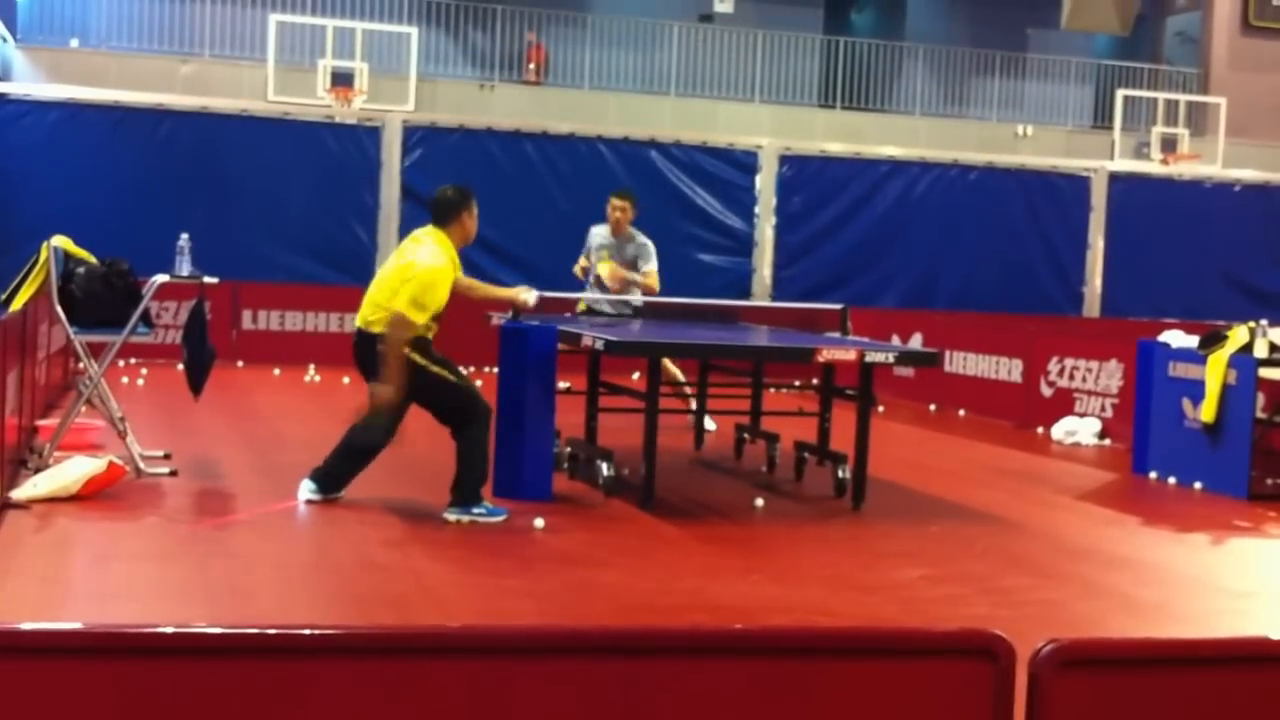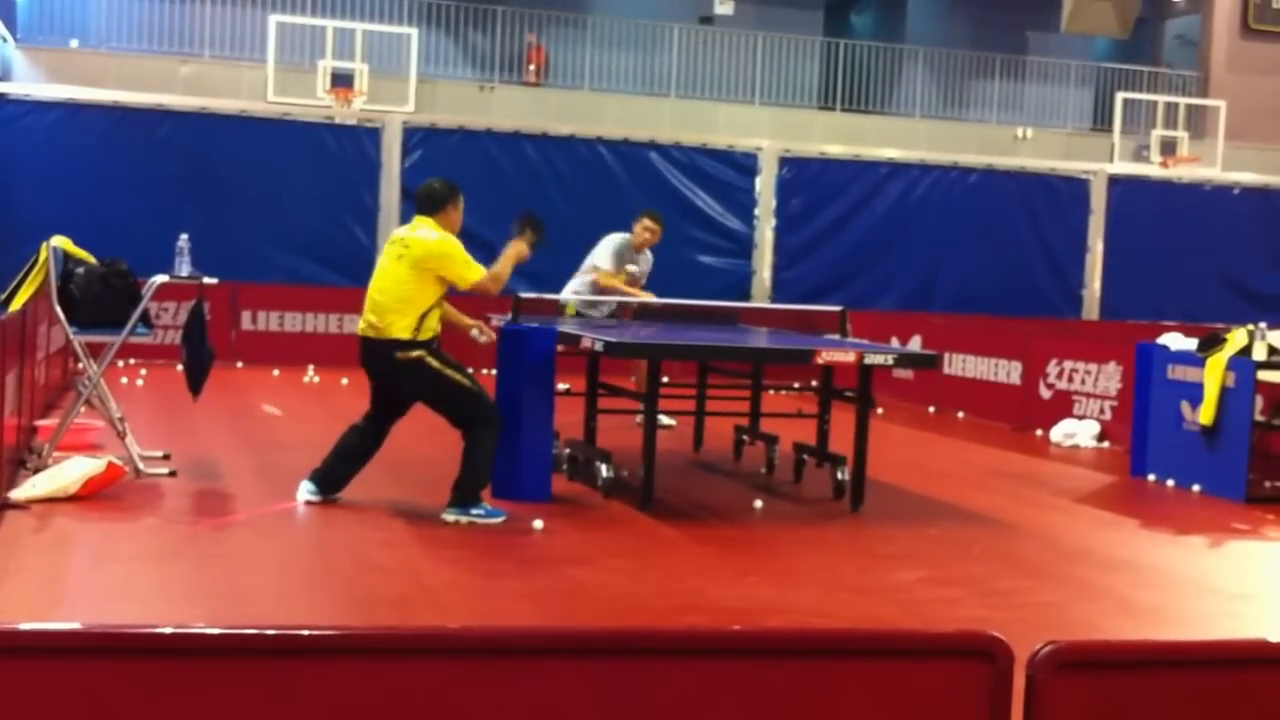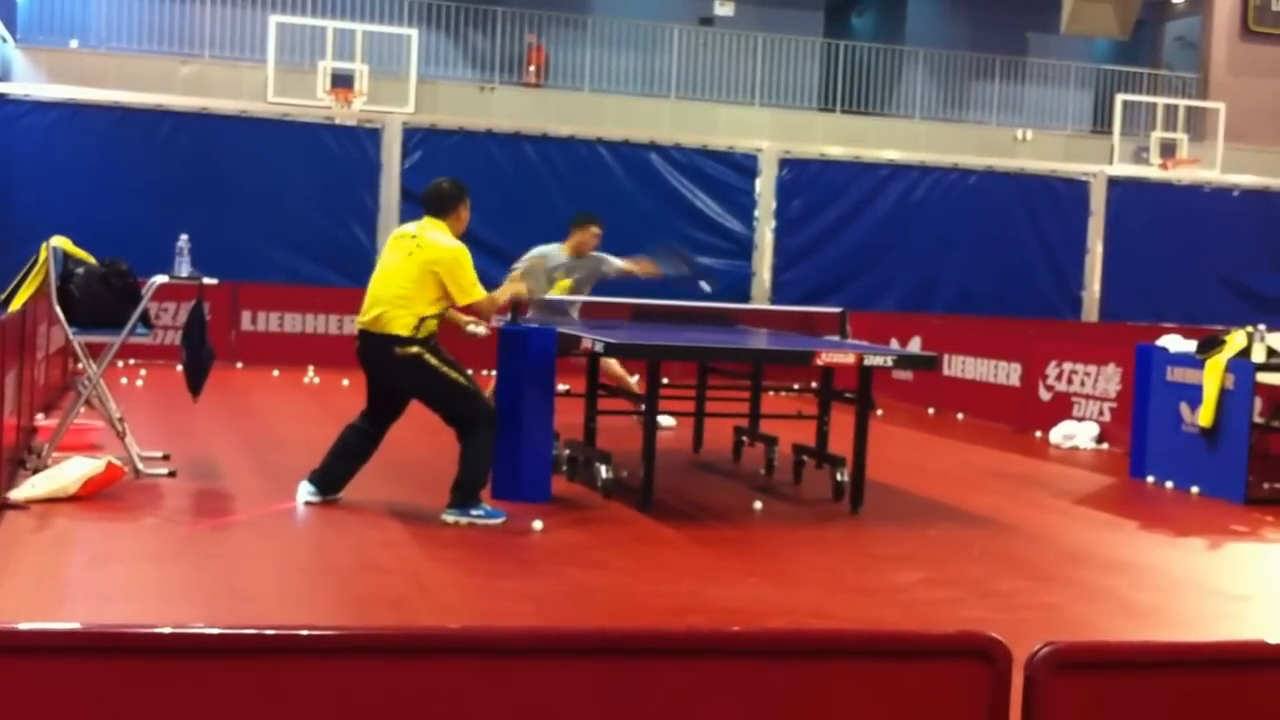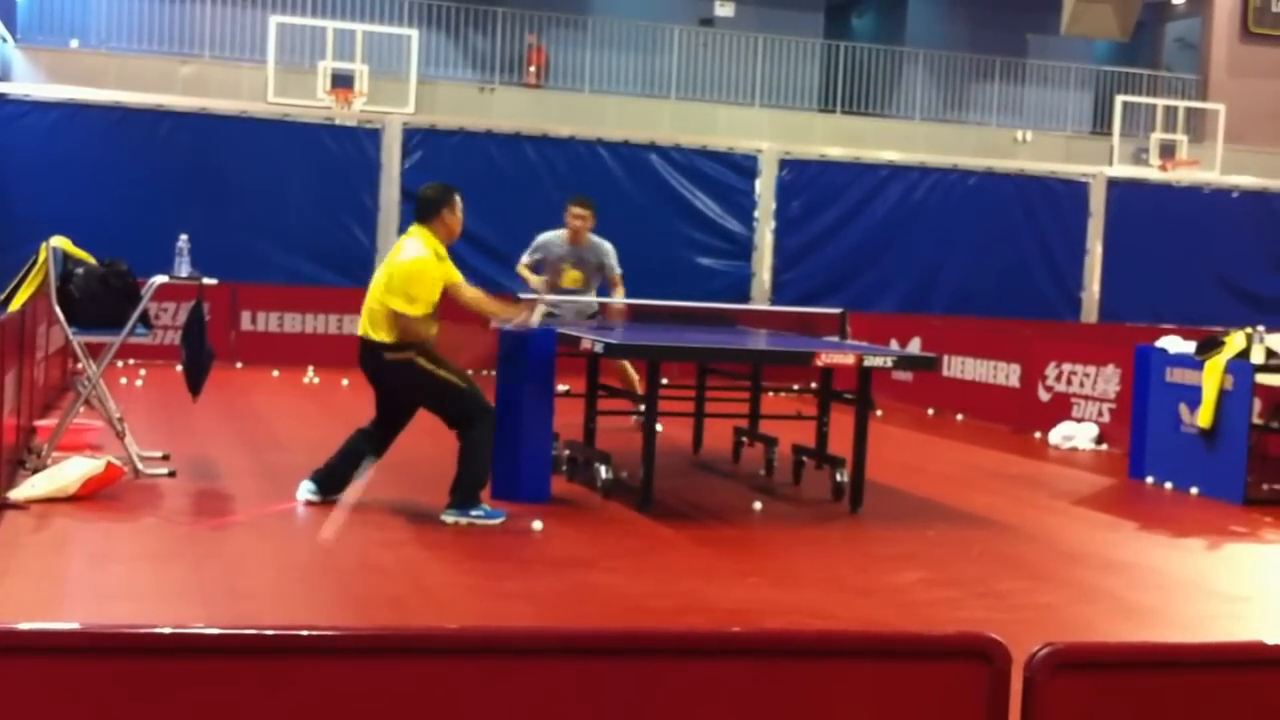
dt=0.5s
person 1, frame 1
left shoulder: (429, 240)
right shoulder: (435, 264)
left elbow: (461, 283)
right elbow: (400, 322)
left wrist: (509, 294)
right wrist: (390, 383)
left hip: (378, 342)
right hip: (389, 345)
left knee: (380, 420)
right knee: (473, 414)
left ankle: (320, 483)
right ankle: (466, 503)
person 1, frame 2
left shoulder: (402, 237)
right shoulder: (438, 243)
right elbow: (490, 284)
left wrist: (466, 322)
right wrist: (513, 253)
left hip: (377, 348)
right hip: (408, 353)
left knee: (378, 419)
right knee: (484, 416)
left ankle: (320, 484)
right ankle: (466, 504)
person 1, frame 3
left shoulder: (405, 234)
right shoulder: (450, 249)
right elbow: (484, 304)
left wrist: (455, 316)
right wrist: (511, 291)
left hip: (373, 341)
right hip: (406, 349)
left knee: (376, 418)
right knee: (479, 417)
left ankle: (319, 485)
right ankle: (465, 505)
person 1, frame 4
left shoulder: (428, 247)
right shoulder: (417, 258)
left elbow: (461, 291)
right elbow: (409, 325)
left wrist: (505, 312)
left hip: (387, 351)
right hip: (395, 354)
left knee: (386, 424)
right knee: (479, 416)
left ankle: (321, 485)
right ankle: (465, 505)
person 2, frame 1
left shoulder: (643, 245)
right shoulder: (595, 233)
left elbow: (653, 286)
right elbow: (585, 259)
left wrist: (627, 276)
right wrist: (580, 266)
left hip: (628, 312)
right hip: (593, 306)
left knee: (660, 362)
left ankle: (695, 407)
person 2, frame 2
left shoulder: (646, 259)
right shoulder: (614, 243)
right elbow: (603, 281)
right wrist: (640, 295)
left hip: (605, 311)
right hip: (576, 305)
person 2, frame 3
left shoulder: (596, 261)
right shoulder: (541, 255)
left elbow: (627, 267)
right elbow: (513, 281)
left wrist: (643, 268)
left knee: (616, 374)
person 2, frame 4
left shoulder: (603, 249)
right shoulder: (546, 241)
left elbow: (617, 285)
right elbow: (521, 267)
left wrist: (617, 302)
right wrist: (532, 279)
left hip: (586, 314)
right hip: (550, 312)
left knee: (619, 361)
left ankle: (643, 411)
